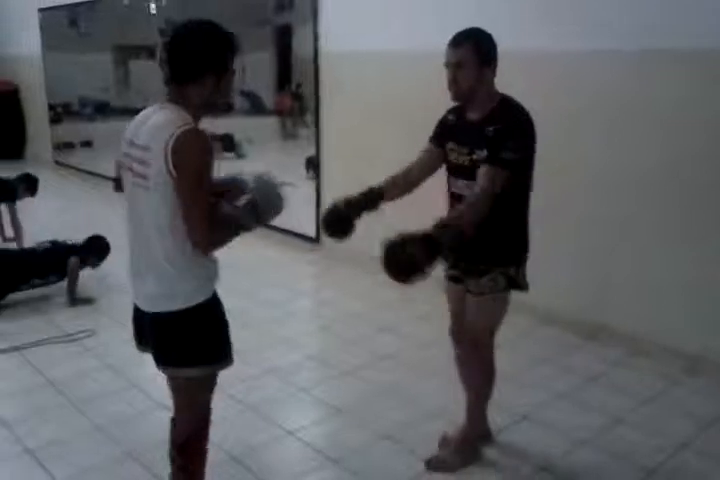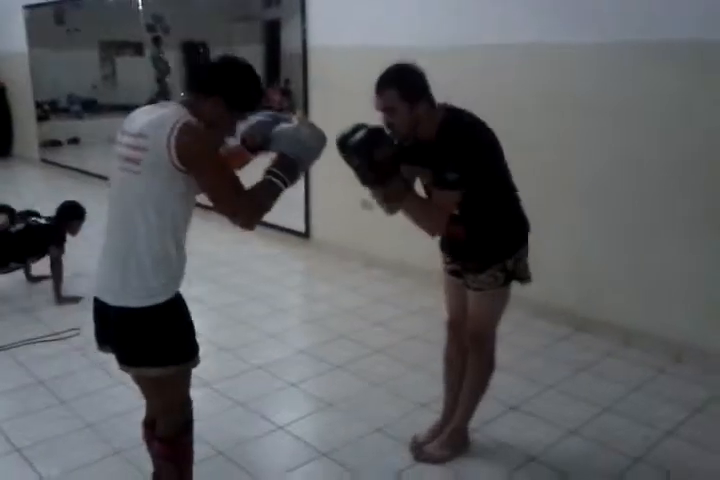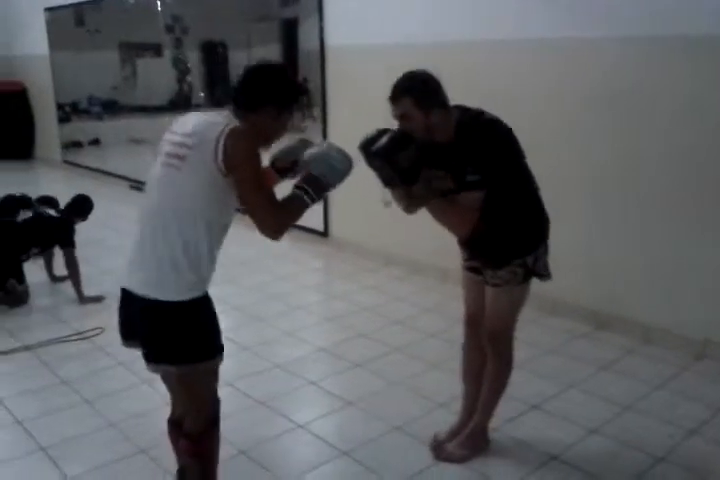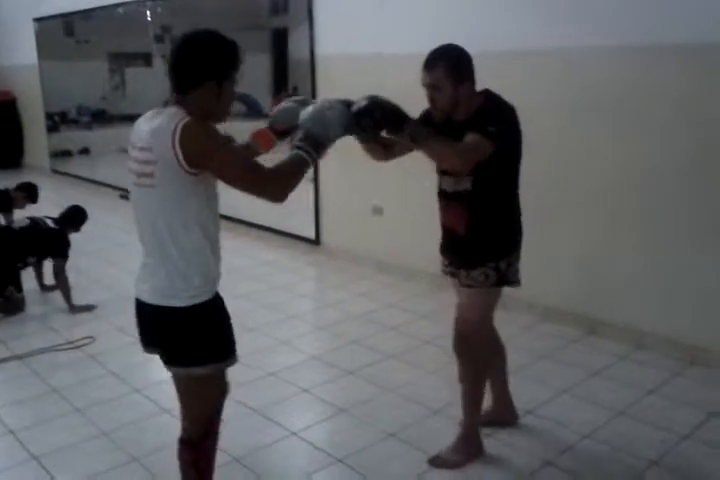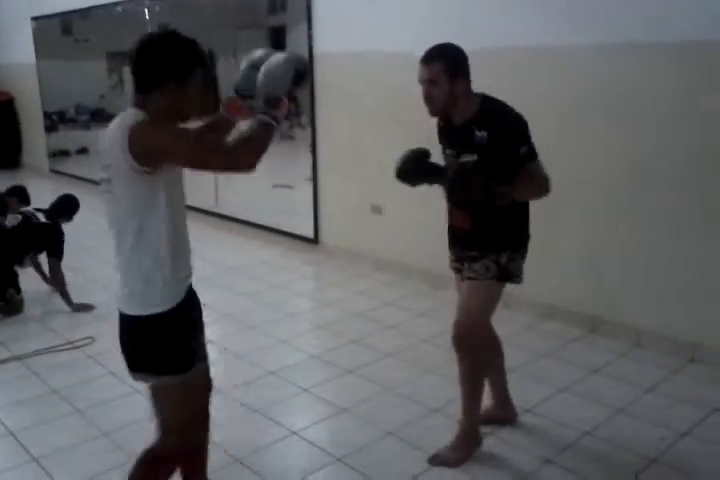
dt=0.5s
person 1, frame 1
left shoulder: (140, 124)
right shoulder: (189, 139)
right elbow: (204, 238)
left wrist: (210, 193)
right wrist: (246, 212)
left hip: (151, 299)
right hip: (185, 306)
left knee: (189, 408)
right knee: (193, 418)
person 1, frame 2
left shoulder: (142, 118)
right shoulder: (190, 131)
right elbow: (244, 213)
right wrist: (286, 169)
left hip: (114, 293)
right hip: (146, 302)
left knee: (161, 408)
right knee: (174, 416)
person 1, frame 3
left shoulder: (190, 124)
right shoulder: (237, 138)
right elbow: (272, 223)
left wrist: (276, 171)
right wrist: (312, 186)
left hip: (141, 291)
right hip: (174, 302)
left knee: (187, 406)
right knee: (201, 415)
person 1, frame 4
left shoulder: (147, 125)
right shoulder: (192, 133)
left elbow: (227, 159)
right elbow: (272, 187)
left wrist: (273, 130)
right wrist: (311, 141)
left hip: (154, 298)
right hip: (187, 307)
left knee: (204, 405)
right knee: (201, 422)
person 1, frame 5
left shoulder: (133, 129)
right shoulder: (148, 133)
left elbow: (202, 139)
right elbow: (238, 159)
left wrist: (245, 102)
right wrist: (273, 103)
left hip: (168, 298)
right hip: (155, 312)
left knee: (195, 395)
right knee: (176, 438)
person 2, frame 1
left shoulder: (512, 124)
right shoulder: (453, 120)
left elbow: (482, 197)
right elbow: (416, 172)
left wrist: (432, 238)
right wrist: (366, 199)
left hip: (494, 255)
right hip: (458, 246)
left knee: (477, 342)
right knee: (461, 337)
left ankle: (470, 438)
right ankle: (477, 422)
person 2, frame 2
left shoulder: (463, 138)
right shoulder: (409, 136)
left elbow: (433, 221)
right elbow: (393, 204)
left wrist: (389, 180)
right wrist: (370, 172)
left hip: (496, 247)
right hip: (458, 244)
left knee: (478, 336)
right knee: (454, 329)
left ankle: (457, 431)
right ankle: (446, 421)
person 2, frame 3
left shoulder: (481, 139)
right shoulder: (427, 139)
left elbow: (460, 223)
right elbow: (411, 206)
left wrist: (416, 182)
right wrist: (392, 176)
left hip: (516, 243)
right hip: (478, 241)
left knee: (496, 335)
right knee: (473, 326)
left ankle: (478, 430)
right ankle: (466, 419)
person 2, frame 4
left shoulder: (498, 116)
right shoulder: (439, 116)
left elbow: (461, 159)
right elbow: (386, 152)
left wrist: (404, 125)
right wrist: (363, 127)
left hip: (490, 247)
right hip: (457, 243)
left knee: (466, 338)
right knee: (481, 328)
left ankle: (469, 437)
right ankle: (503, 406)
person 2, frame 5
left shoulder: (501, 123)
right shoulder: (447, 122)
left elbow: (539, 185)
left wrist: (491, 187)
right wrist: (431, 172)
left hip: (497, 245)
right hip: (464, 240)
left knee: (464, 334)
right knee: (478, 327)
left ankle: (467, 434)
right ankle: (502, 405)
